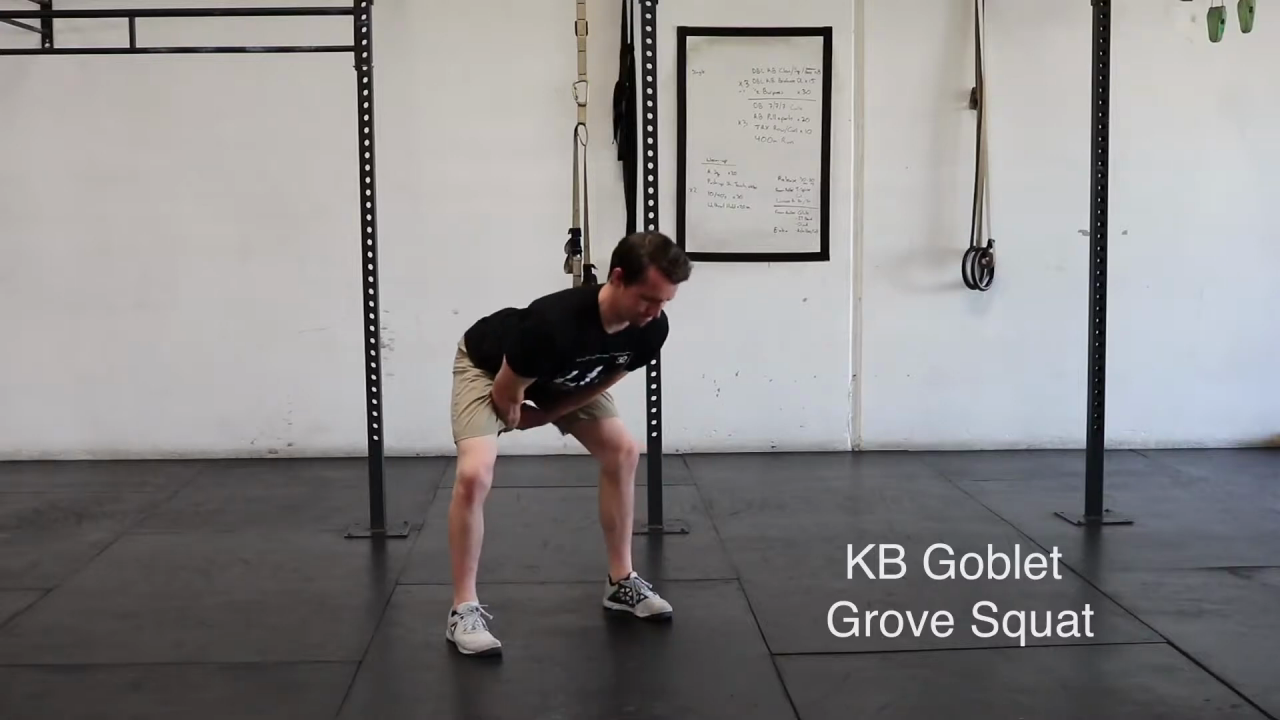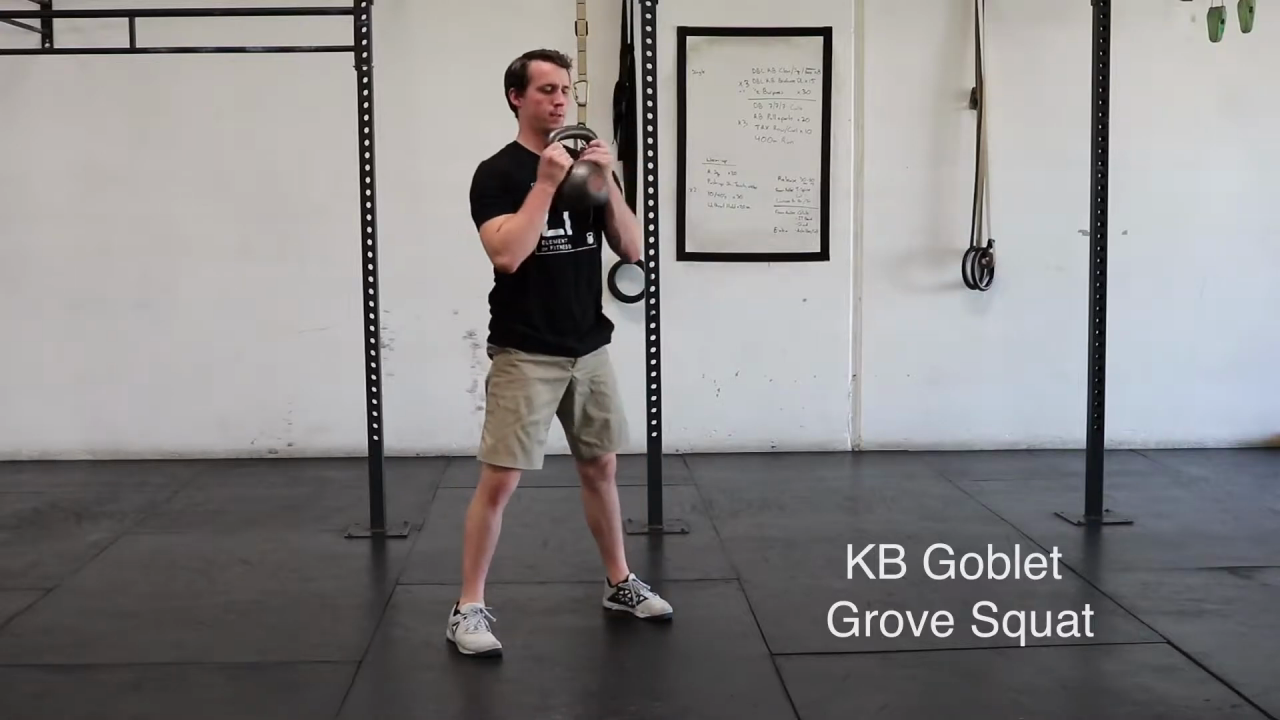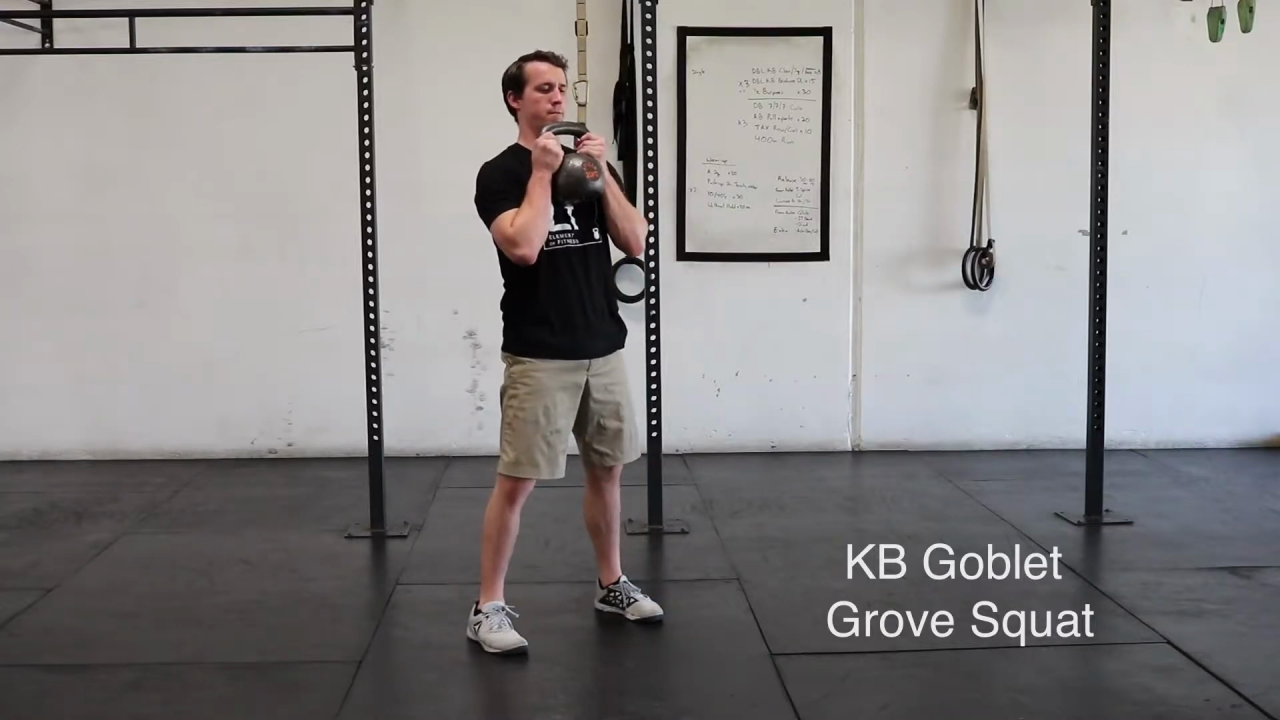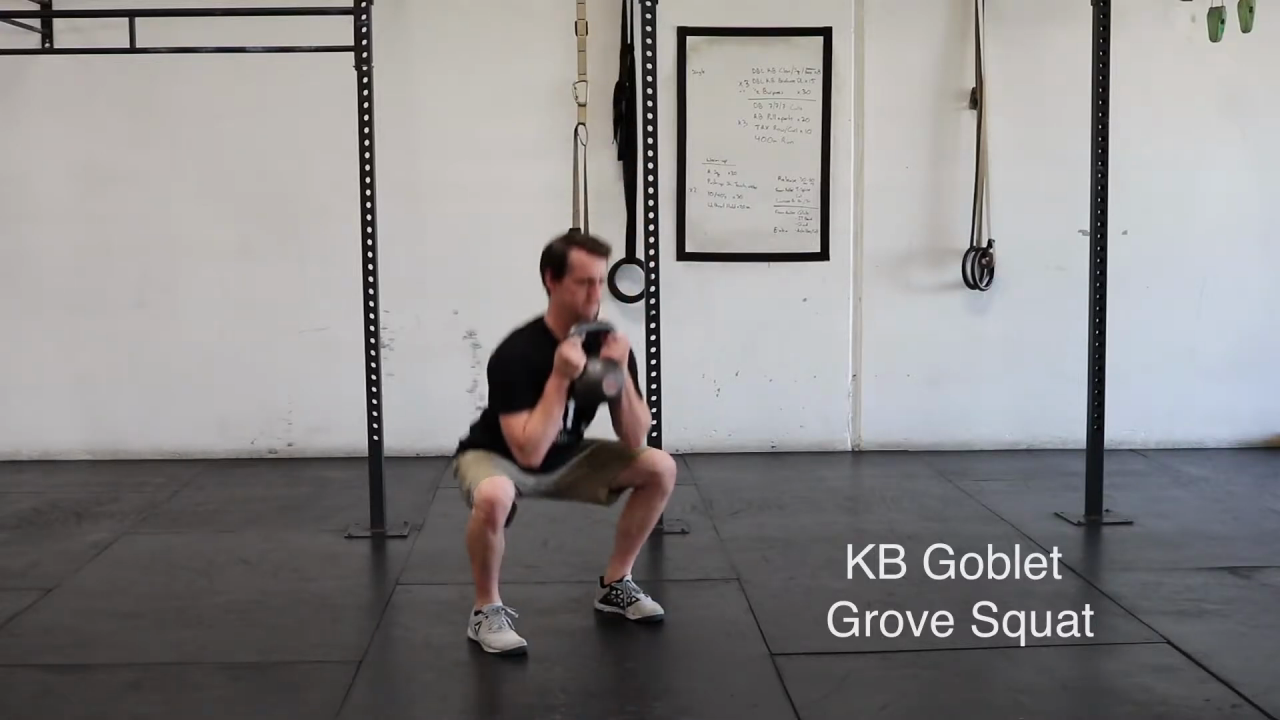
dt=1s
person 1, frame 1
left shoulder: (651, 330)
right shoulder: (553, 321)
left elbow: (603, 382)
right elbow: (506, 392)
left wrist: (541, 416)
right wrist: (511, 419)
right hip: (487, 366)
left knee: (622, 453)
right knee: (474, 475)
left ankle: (621, 582)
right ankle: (464, 609)
person 1, frame 2
left shoulder: (585, 164)
right shoulder: (497, 172)
left elbow: (631, 250)
right elbow: (507, 255)
left wrist: (607, 183)
right wrist: (545, 183)
left hip: (589, 348)
right hip: (524, 355)
left knee: (601, 469)
right knee: (499, 481)
left ankle: (619, 583)
right ankle: (469, 608)
person 1, frame 3
left shoulder: (593, 164)
right shoulder: (500, 173)
left elbow: (635, 243)
right elbow: (523, 247)
left wrist: (601, 173)
right wrist: (543, 172)
left hip: (603, 348)
right hip: (540, 356)
left knee: (607, 472)
right knee: (516, 484)
left ankle: (611, 584)
right ankle: (488, 607)
person 1, frame 4
left shoulder: (608, 343)
right shoulder: (517, 353)
left elbow: (633, 436)
right elbow: (528, 453)
left wrist: (619, 373)
right wrist: (561, 378)
left hip: (566, 456)
right hip: (497, 457)
left knee: (660, 470)
right knee: (495, 497)
left ankle: (614, 584)
right ankle: (487, 610)
